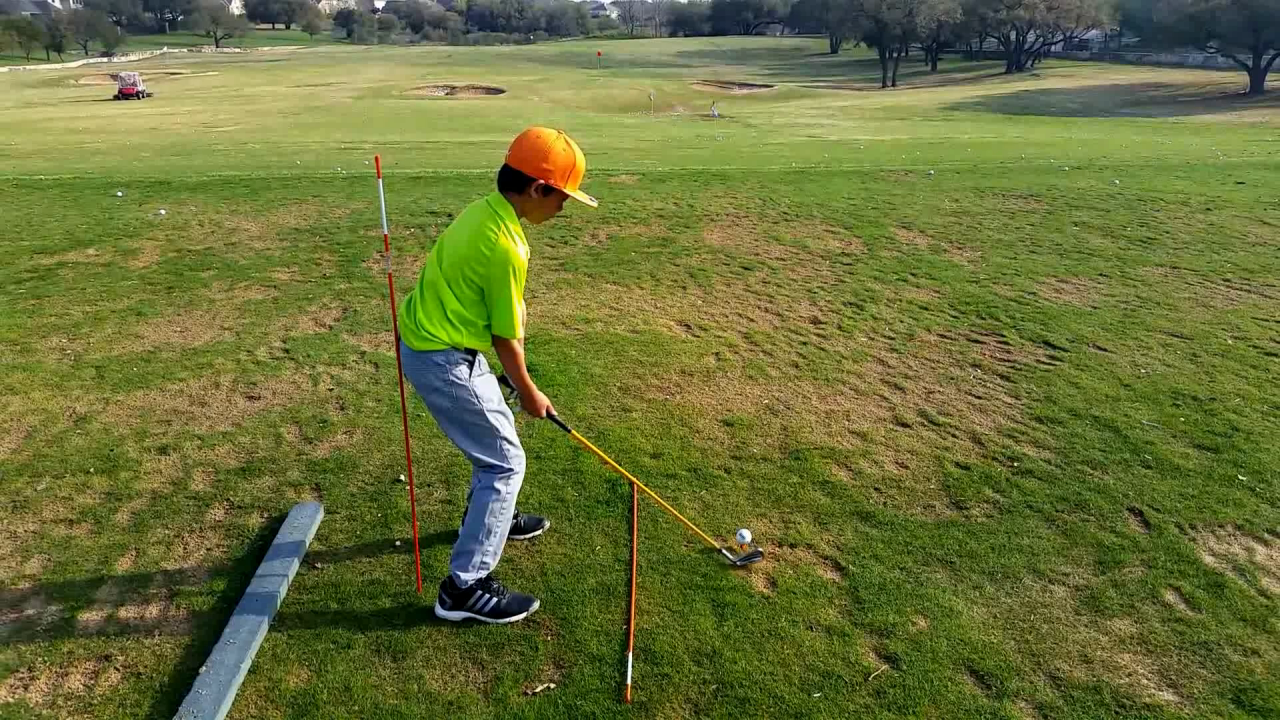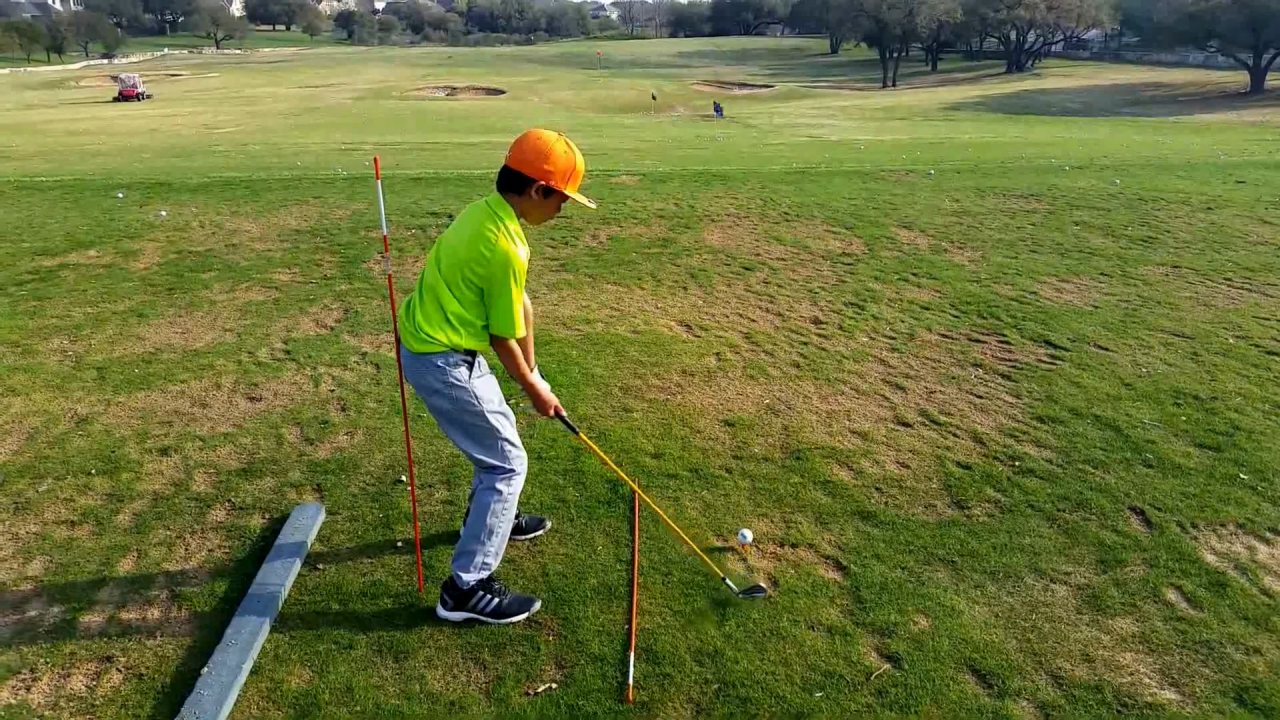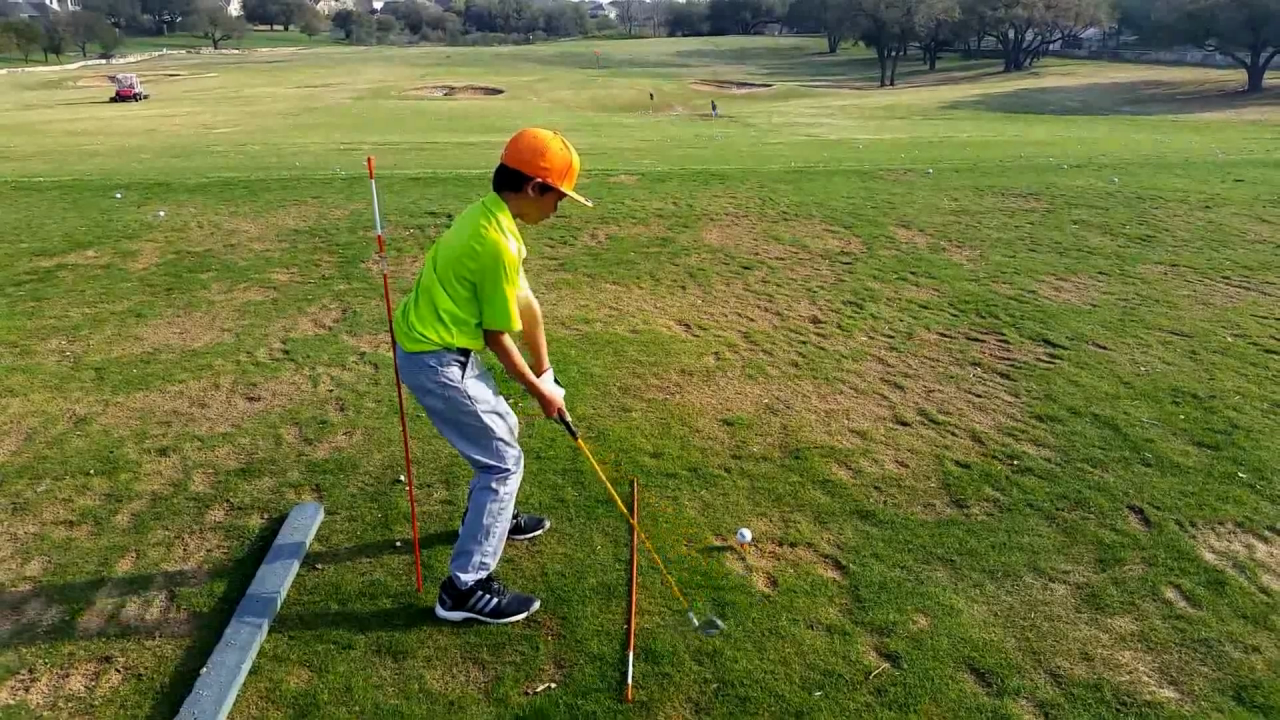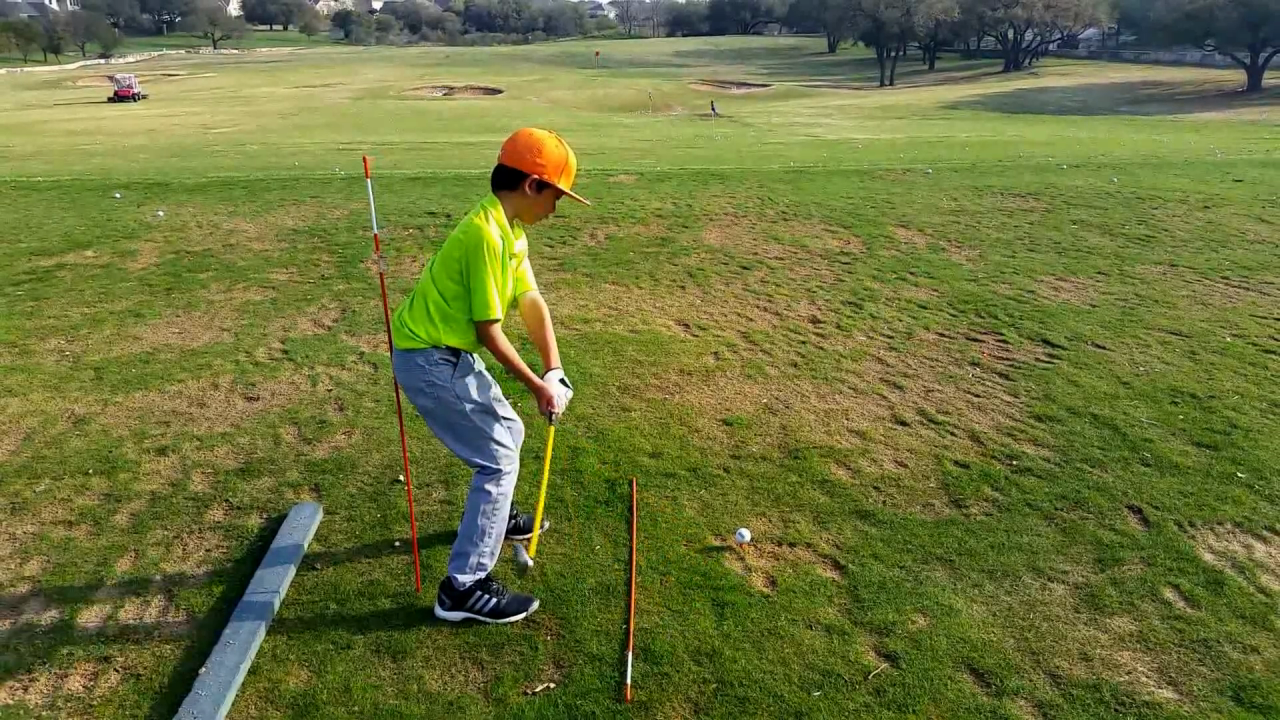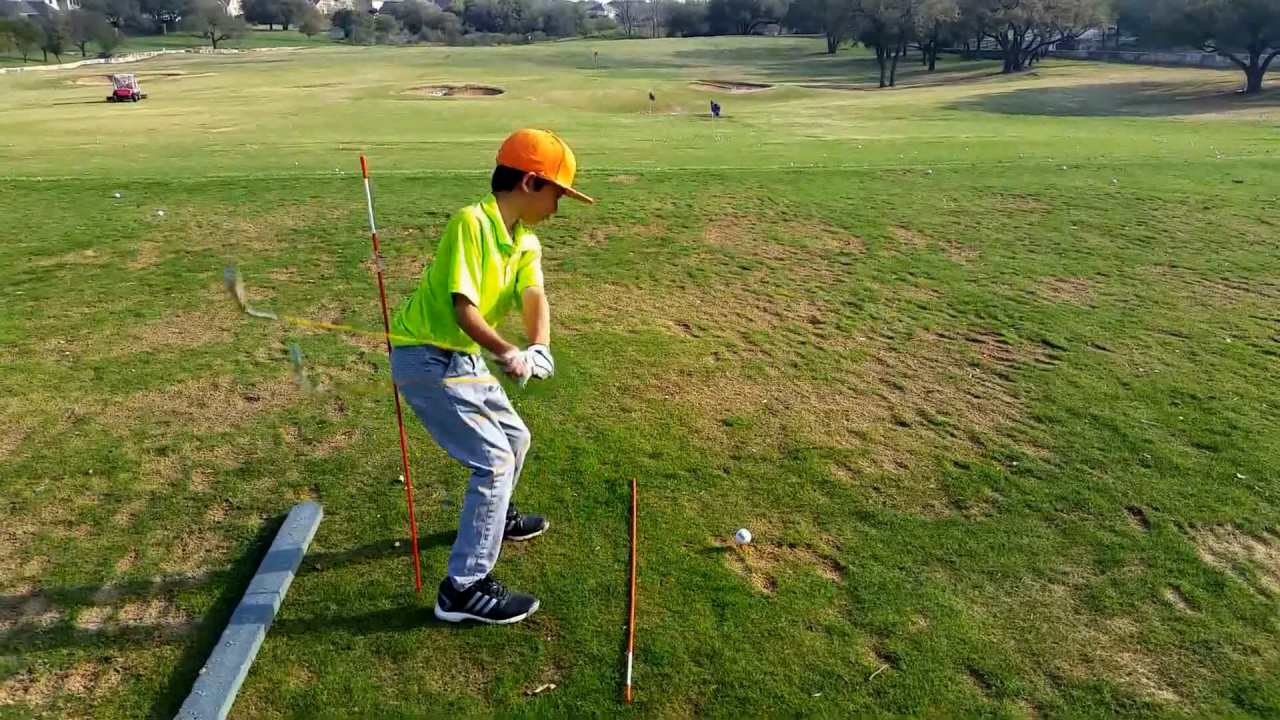
dt=1s
person 1, frame 1
left shoulder: (485, 209)
right shoulder: (505, 247)
left elbow: (512, 310)
right elbow: (505, 336)
left wrist: (519, 378)
right wrist: (529, 392)
left hip: (428, 342)
right hip: (444, 360)
left knee: (496, 435)
right knee: (505, 462)
left ankle: (489, 517)
right ankle: (465, 588)
person 1, frame 2
left shoulder: (485, 210)
right shoulder: (504, 248)
left elbow: (519, 305)
right elbow: (503, 338)
left wrist: (532, 370)
right wrist: (534, 389)
left hip: (430, 344)
right hip: (444, 362)
left knee: (498, 432)
right knee: (507, 463)
left ankle: (489, 516)
right ankle: (467, 588)
person 1, frame 3
left shoulder: (485, 213)
right shoulder: (498, 243)
left elbow: (526, 303)
right elbow: (498, 335)
left wrist: (544, 372)
right wrist: (539, 390)
left hip: (433, 349)
right hip: (439, 362)
left knee: (503, 431)
right knee: (504, 460)
left ankle: (489, 517)
right ankle: (465, 589)
person 1, frame 4
left shoulder: (510, 230)
right shoulder: (487, 234)
left elbow: (531, 303)
right elbow: (489, 329)
left wrist: (554, 370)
right wrist: (536, 384)
left hip: (450, 353)
right hip: (431, 360)
left knee: (508, 433)
right knee: (499, 459)
left ankle: (495, 516)
right ankle: (464, 588)
person 1, frame 5
left shoulder: (527, 243)
right shoulder: (471, 222)
left elbow: (534, 297)
right elbow: (463, 308)
left wrist: (537, 348)
right wrist: (504, 350)
left hip: (464, 358)
right hip: (427, 359)
left knee: (514, 438)
right knee: (494, 460)
left ankle: (493, 517)
right ankle: (463, 589)
